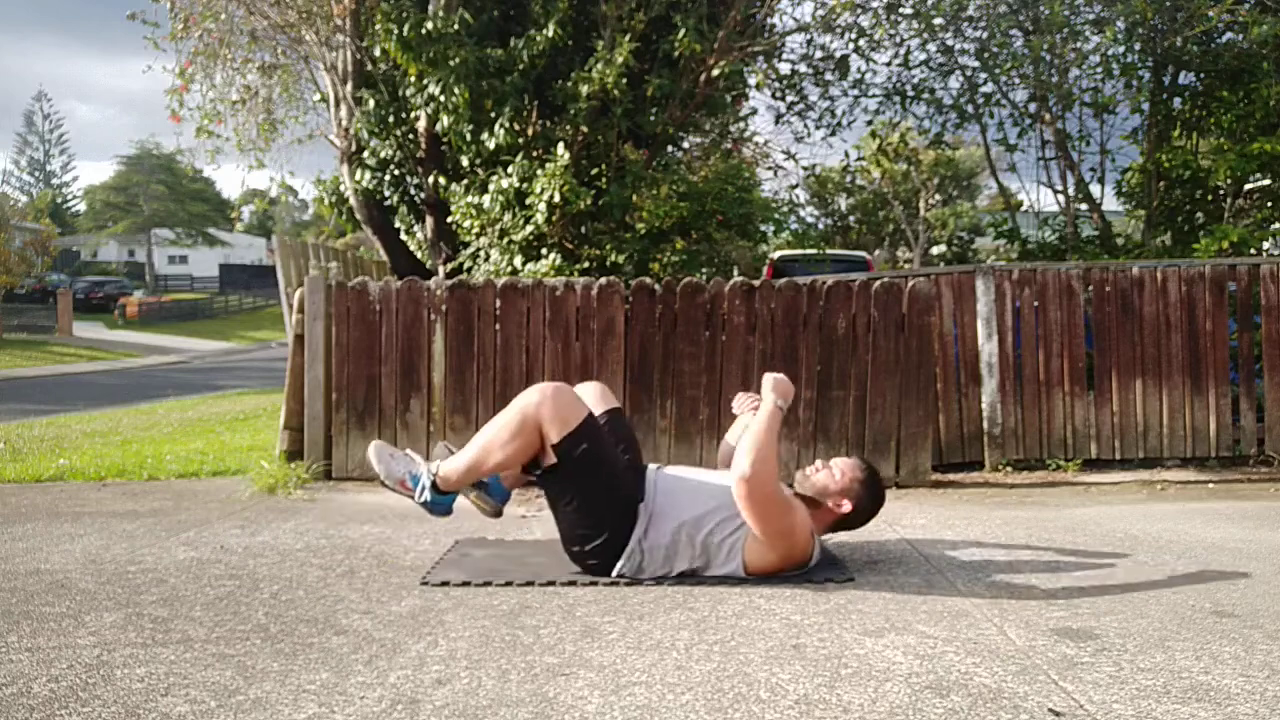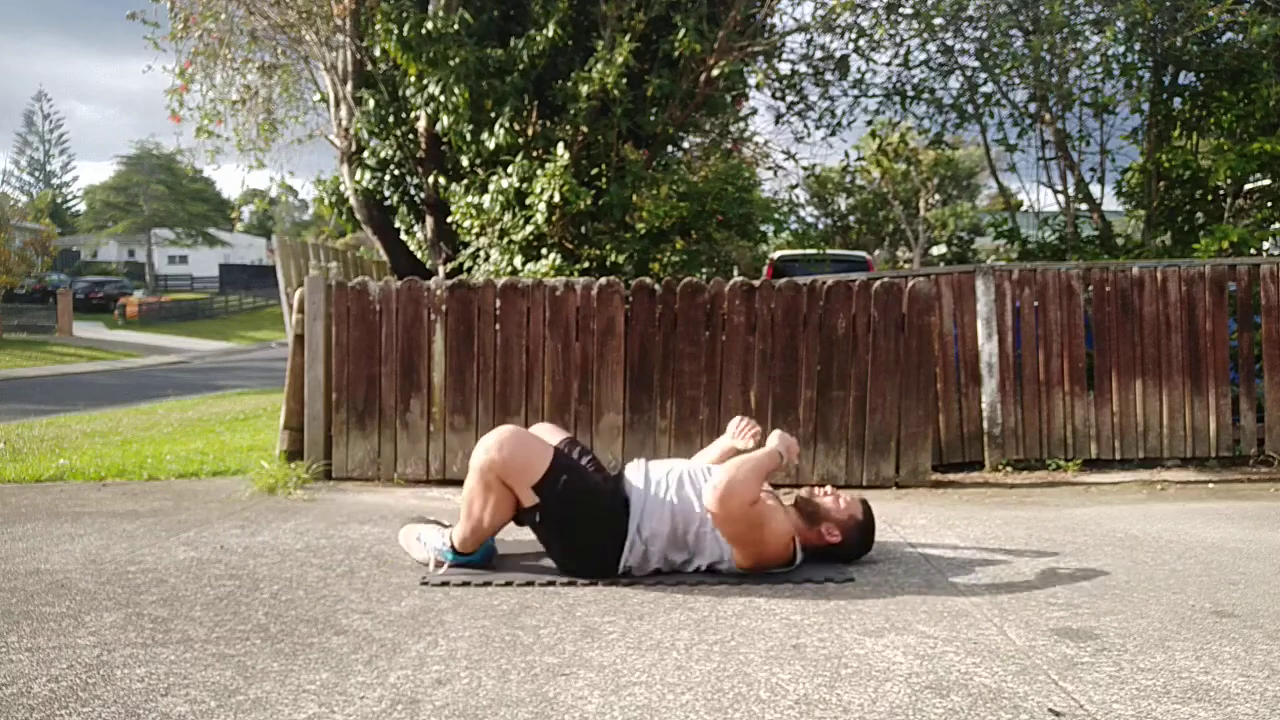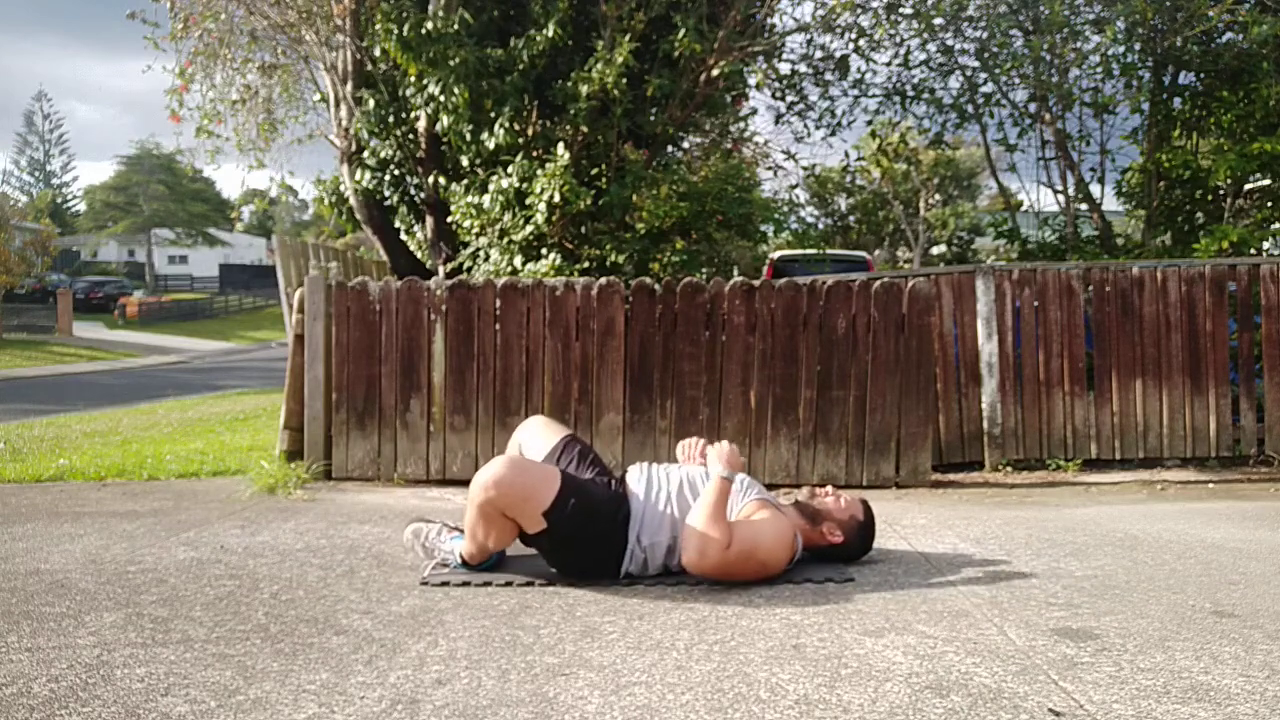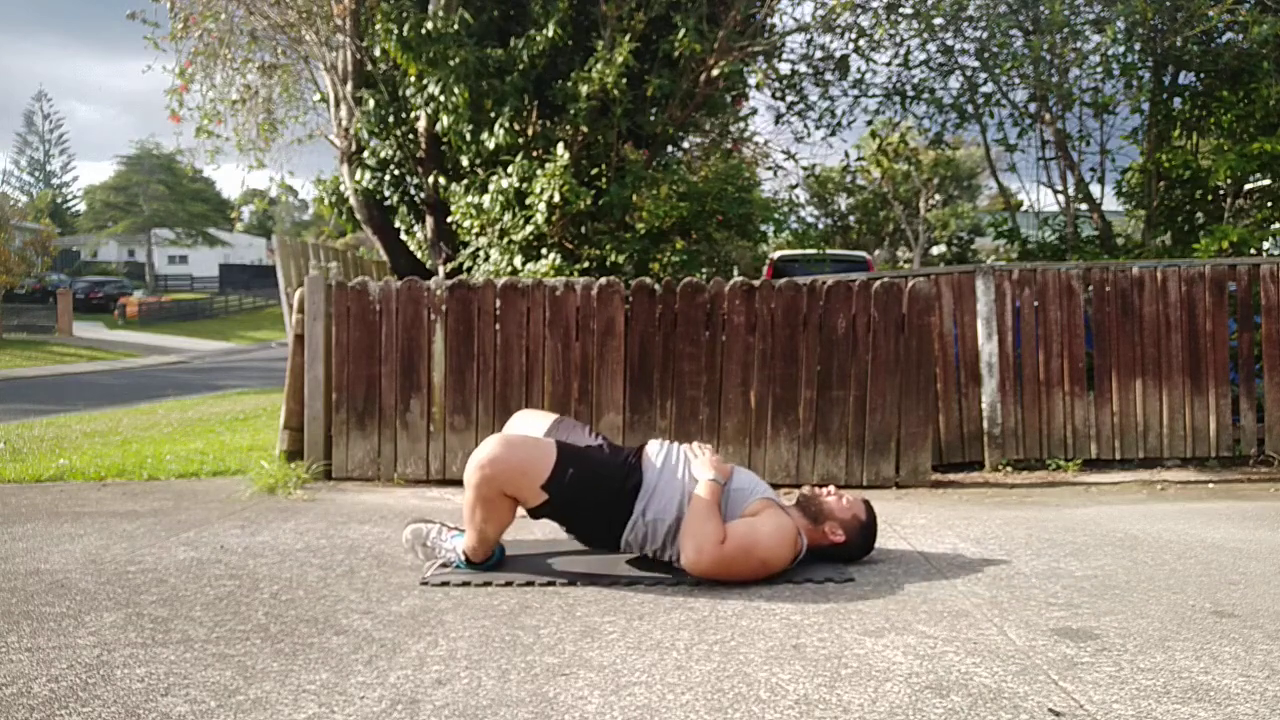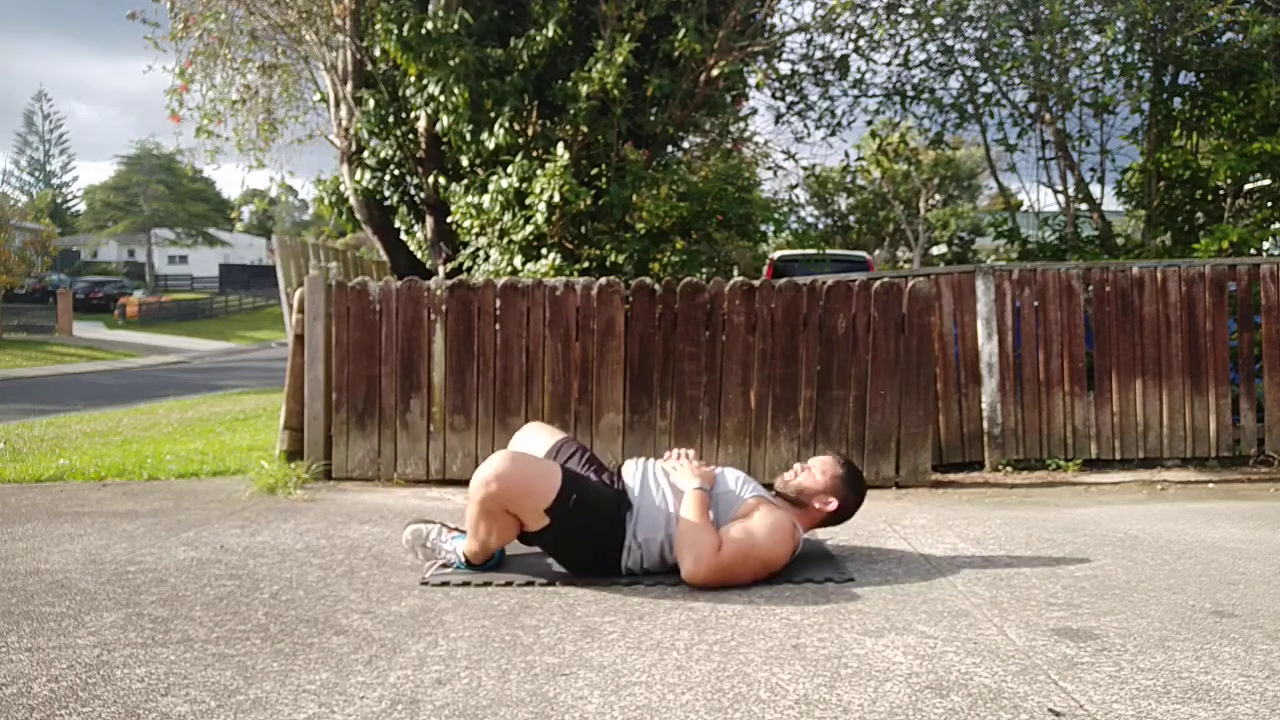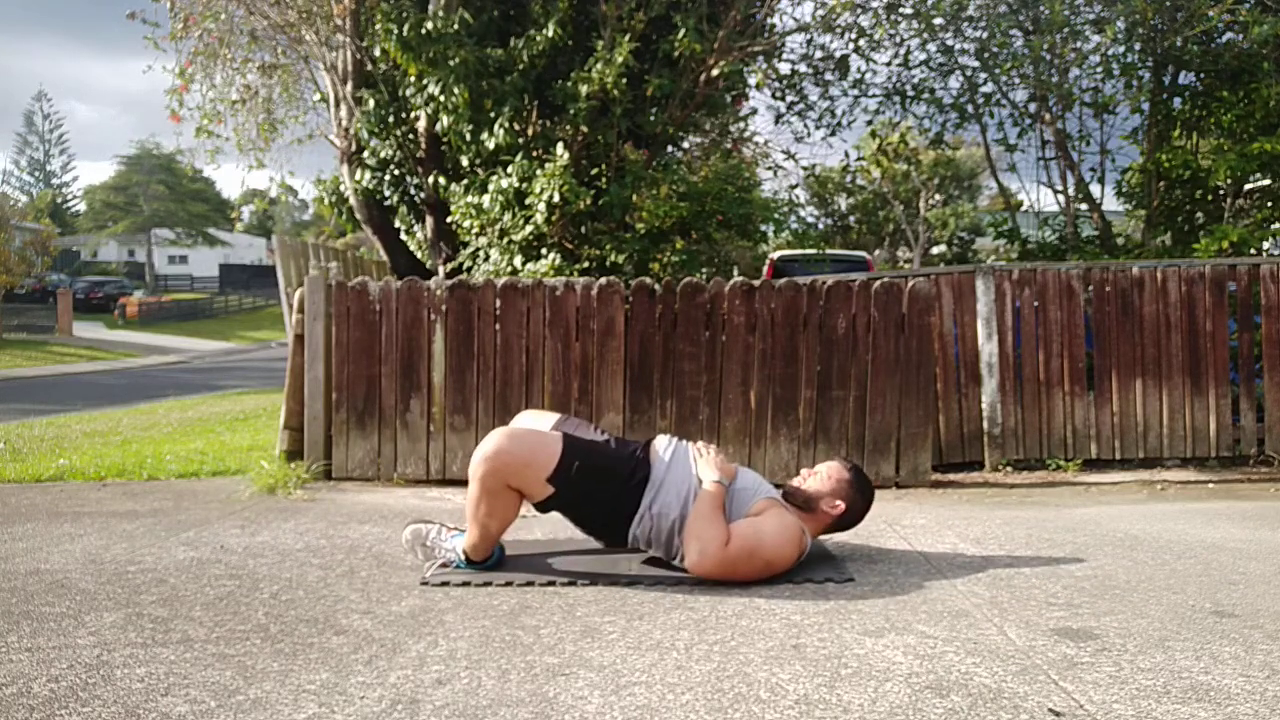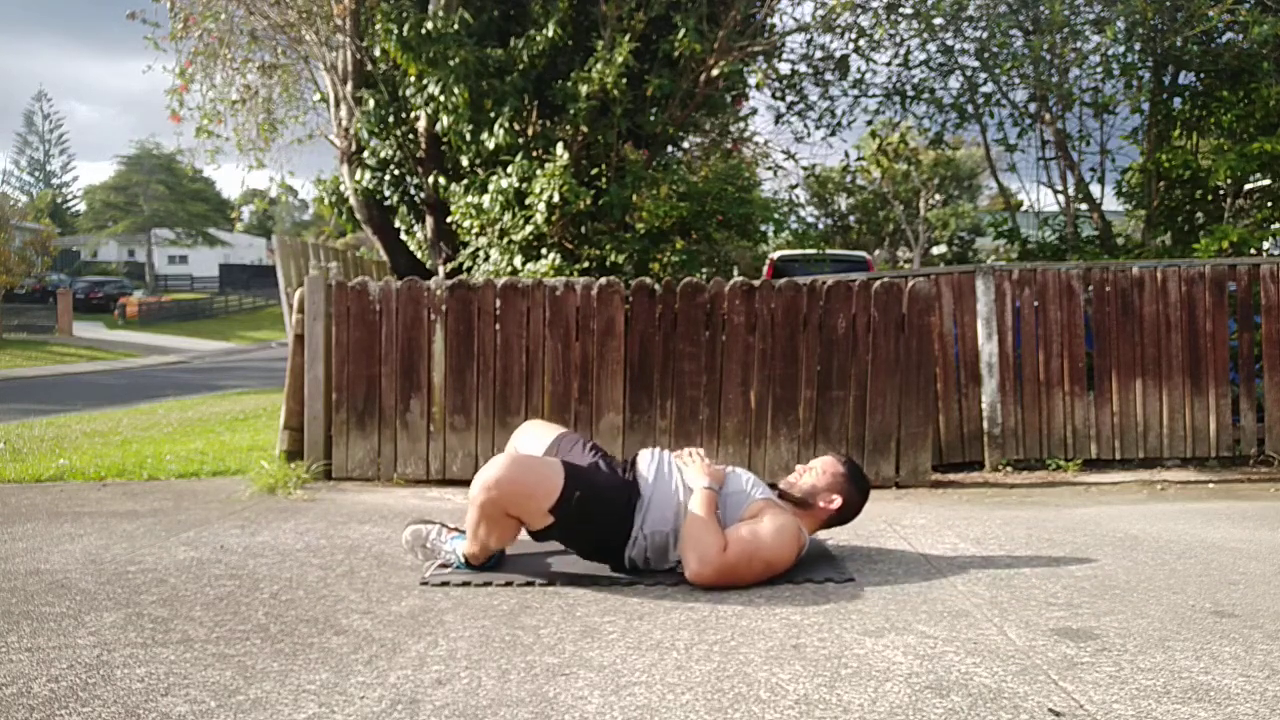
dt=0.7s
person 1, frame 1
left shoulder: (794, 537)
right shoulder: (790, 508)
left elbow: (746, 479)
right elbow: (736, 455)
left wrist: (776, 405)
right wrist: (749, 415)
left hip: (616, 535)
right hip: (640, 495)
left knee: (546, 401)
right knee: (588, 394)
left ankle: (437, 484)
right ankle: (492, 482)
person 1, frame 2
left shoulder: (775, 536)
right shoulder: (768, 509)
left elbow: (721, 498)
right elbow: (695, 479)
left wrist: (775, 456)
right wrist: (733, 441)
left hip: (606, 534)
right hip: (616, 500)
left knee: (501, 445)
right knee: (543, 435)
left ankle: (462, 547)
right ankle: (475, 529)
person 1, frame 3
left shoulder: (778, 540)
right shoulder: (769, 511)
left elbow: (701, 553)
left wrist: (722, 472)
right wrist: (697, 465)
left hip: (610, 537)
right hip: (616, 494)
left knee: (499, 479)
right knee: (534, 429)
left ankle: (472, 554)
right ankle: (484, 530)
person 1, frame 4
left shoulder: (780, 539)
right shoulder: (774, 513)
left elbow: (698, 556)
left wrist: (710, 480)
right wrist: (710, 470)
left hip: (618, 498)
right hip: (629, 468)
left knee: (493, 457)
right knee: (523, 425)
left ankle: (472, 552)
right ankle: (481, 532)
person 1, frame 5
left shoulder: (777, 531)
right shoulder: (767, 505)
left elbow: (697, 565)
left wrist: (695, 486)
right wrist: (695, 474)
left hip: (610, 531)
right hip: (616, 488)
left knee: (500, 473)
right knee: (531, 436)
left ankle: (471, 554)
right ankle: (484, 533)
person 1, frame 6
left shoulder: (786, 535)
right shoulder: (775, 508)
left elbow: (703, 559)
left wrist: (715, 481)
right wrist: (717, 474)
left hip: (625, 496)
right hip: (636, 464)
left knee: (499, 450)
right knee: (527, 424)
left ankle: (472, 552)
right ankle: (480, 533)
person 1, frame 7
left shoulder: (783, 534)
right shoulder: (771, 505)
left elbow: (703, 565)
left wrist: (704, 486)
right wrist: (705, 476)
left hip: (619, 520)
right hip: (626, 479)
left knee: (500, 478)
right knee: (531, 434)
left ankle: (471, 554)
right ankle: (485, 531)
